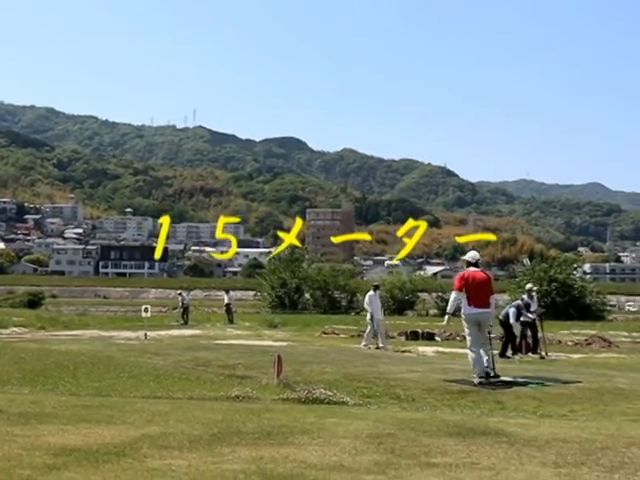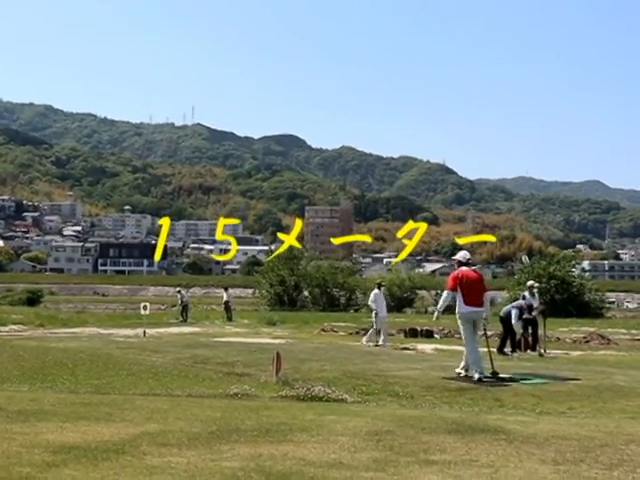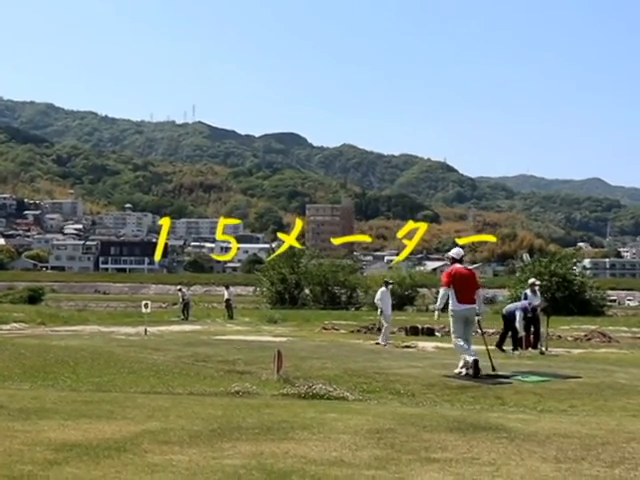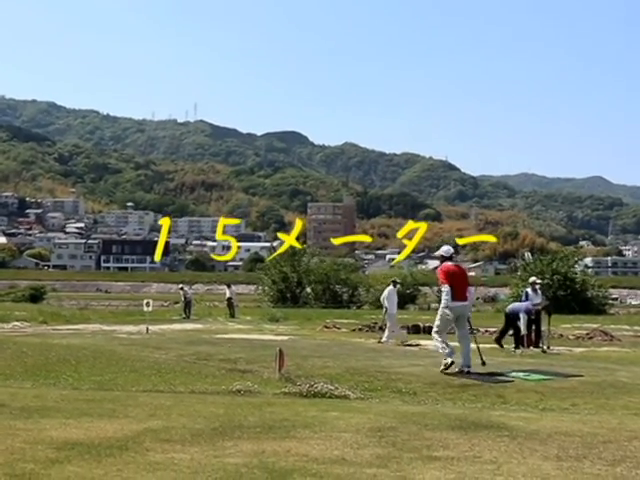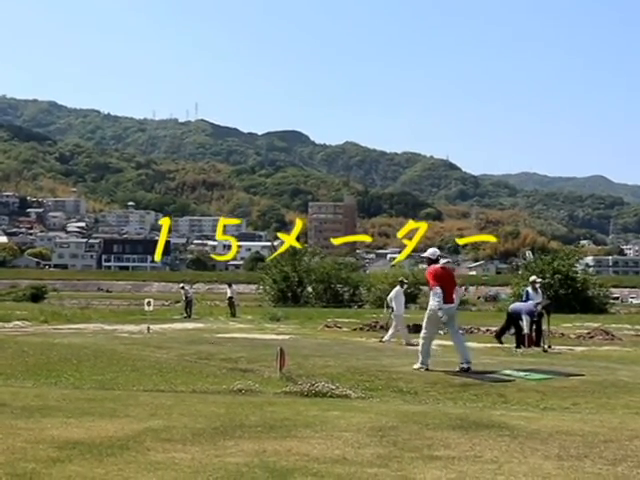
dt=0.2s
person 1, frame 1
left shoulder: (463, 275)
right shoulder: (487, 276)
left elbow: (456, 295)
right elbow: (492, 298)
left wrist: (448, 312)
right wrist: (491, 318)
left hip: (470, 314)
right hip: (485, 313)
left knee: (474, 346)
right knee: (484, 343)
left ankle: (480, 376)
right ankle: (488, 369)
person 1, frame 2
left shoulder: (456, 275)
right shoulder: (479, 275)
left elbow: (448, 294)
right elbow: (486, 297)
left wrist: (438, 310)
right wrist: (486, 316)
left hip: (464, 312)
right hip: (479, 312)
left knee: (470, 343)
right knee: (471, 341)
left ankle: (478, 373)
right ankle: (464, 368)
person 1, frame 3
left shoulder: (449, 271)
right shoulder: (471, 272)
left elbow: (444, 291)
right elbow: (478, 293)
left wrist: (438, 308)
right wrist: (478, 312)
left hip: (457, 309)
right hip: (471, 309)
left knee: (458, 339)
right knee: (466, 338)
left ankle: (472, 359)
right ankle: (464, 367)
person 1, frame 4
left shoulder: (442, 268)
right shoulder: (461, 269)
left elbow: (446, 288)
right elbow: (469, 290)
left wrist: (447, 307)
right wrist: (468, 309)
left hip: (449, 306)
right hip: (463, 306)
left knee: (437, 333)
right knee: (464, 336)
left ankle: (449, 357)
right ankle: (466, 366)
person 1, frame 5
left shoulder: (431, 271)
right shoulder: (449, 271)
left elbow: (437, 290)
right elbow: (457, 291)
left wrist: (439, 309)
right wrist: (454, 306)
left hip: (437, 308)
right hip: (451, 307)
left knee: (426, 336)
right knee: (456, 336)
left ankle: (423, 364)
right ankle: (466, 362)
